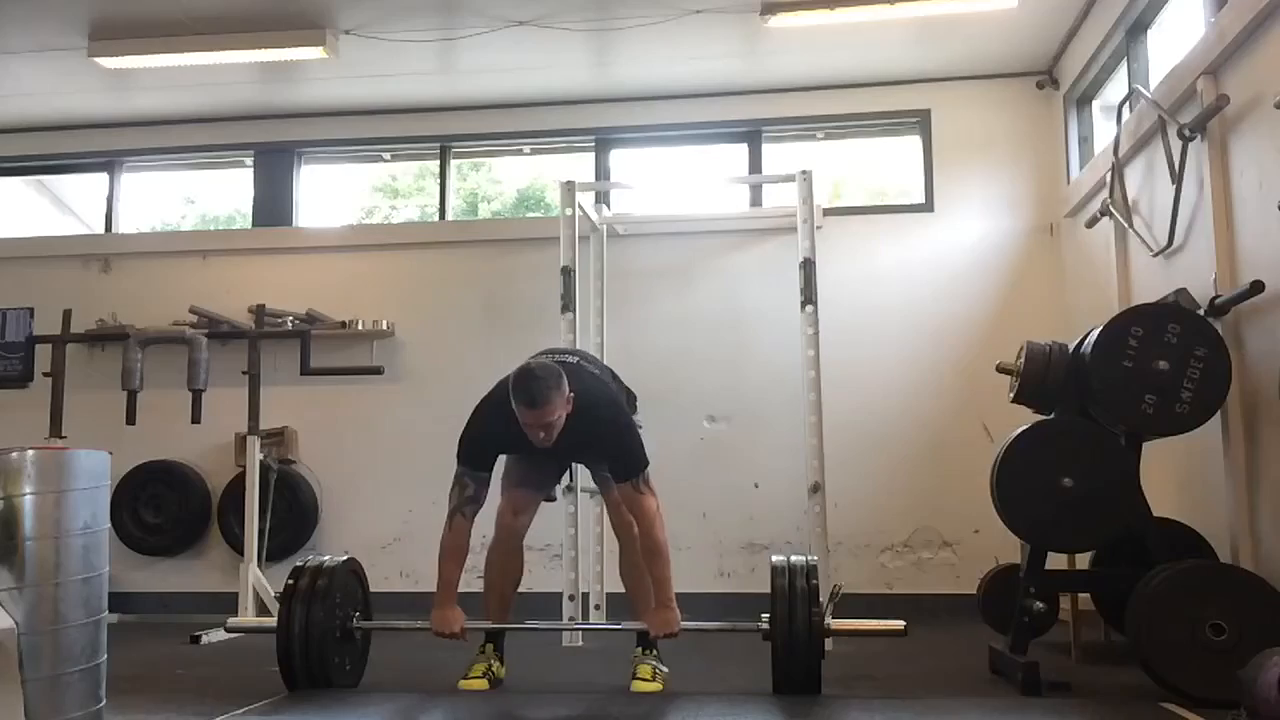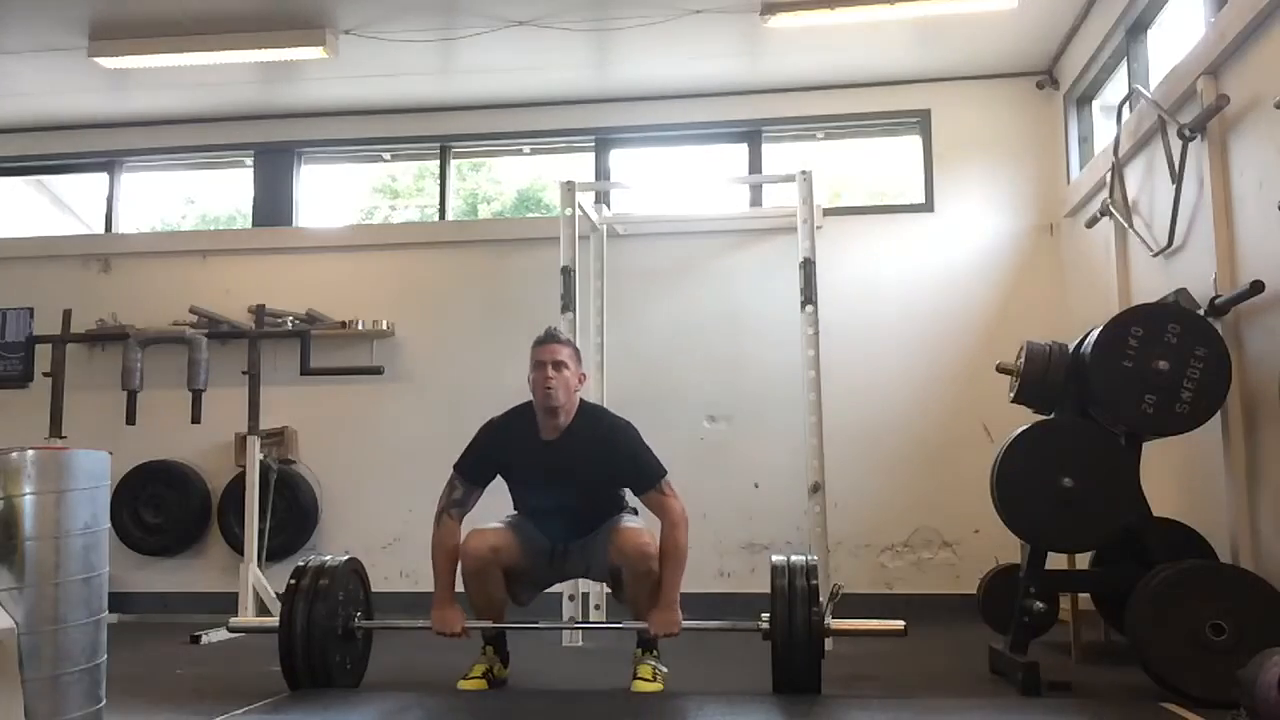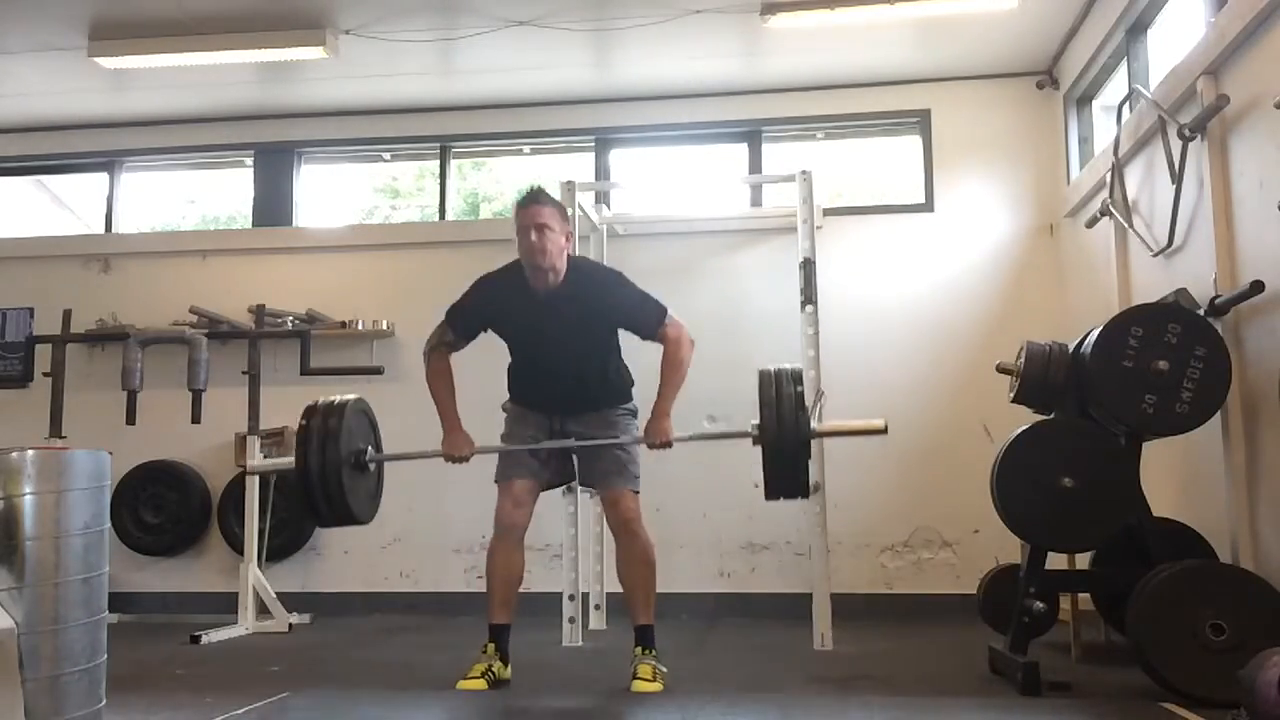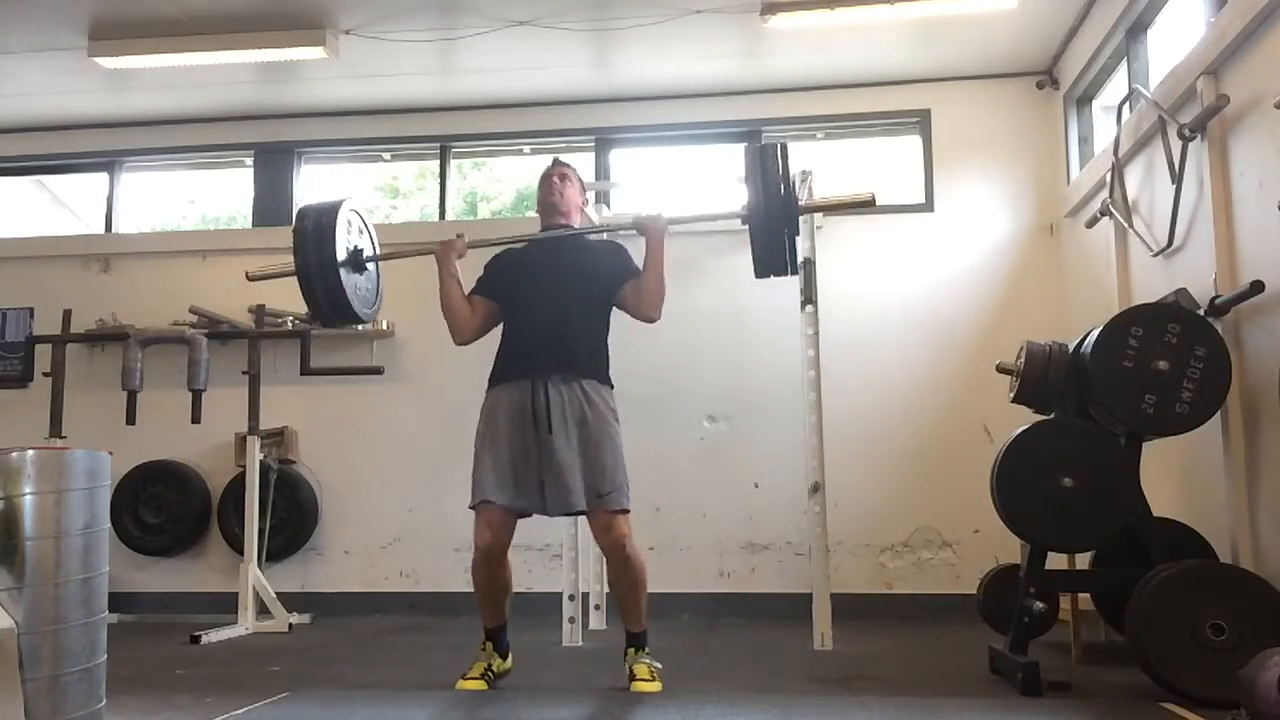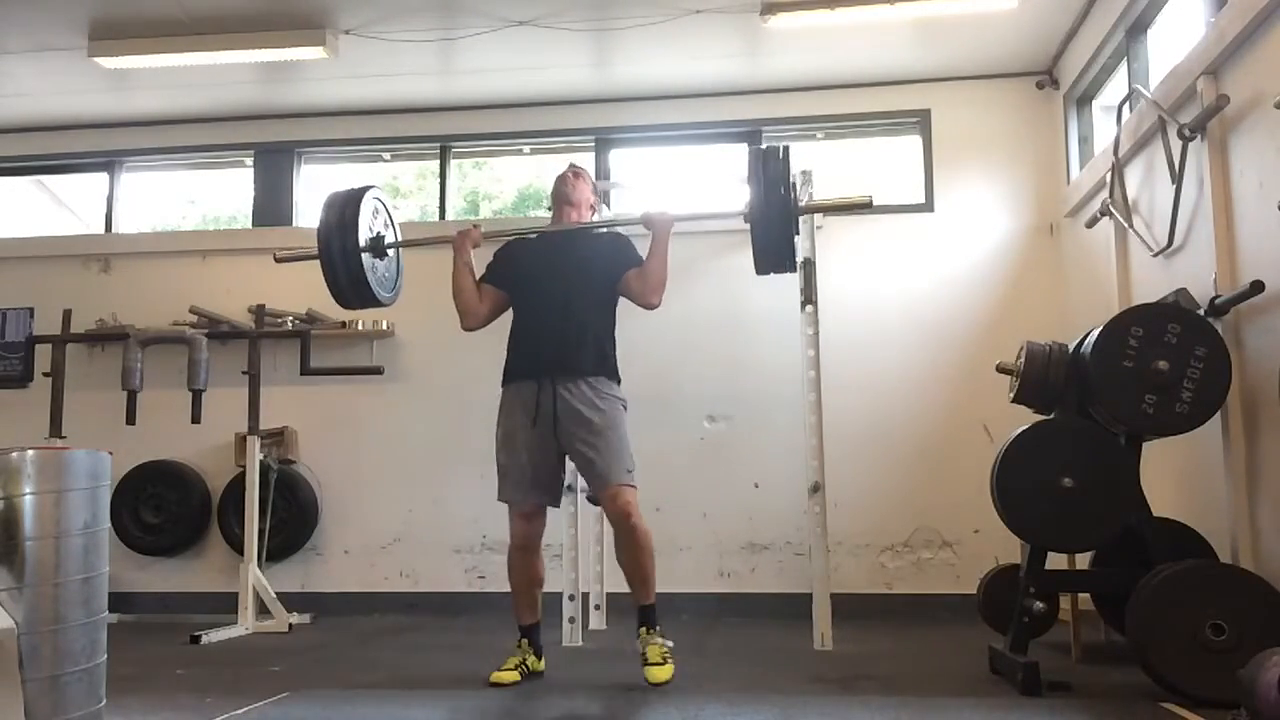
dt=1s
person 1, frame 1
left shoulder: (607, 411)
right shoulder: (490, 416)
left elbow: (646, 513)
right elbow: (462, 512)
left wrist: (665, 605)
right wrist: (445, 603)
left hip: (600, 436)
left knee: (628, 525)
right knee: (509, 526)
left ankle: (647, 651)
right ankle: (492, 649)
person 1, frame 2
left shoulder: (611, 432)
right shoulder: (501, 433)
left elbow: (673, 513)
right elbow: (449, 512)
left wrist: (668, 605)
right wrist: (444, 602)
left hip: (601, 534)
right hip: (536, 536)
left knee: (641, 547)
right knee: (474, 549)
left ankle: (647, 652)
right ankle: (494, 652)
person 1, frame 3
left shoulder: (603, 285)
right shoulder: (494, 291)
left elbow: (678, 338)
right elbow: (436, 350)
left wrist: (662, 414)
right wrist: (452, 428)
left hip: (603, 411)
right hip: (531, 412)
left knee: (626, 518)
right knee: (509, 520)
left ankle: (646, 651)
right ankle: (496, 652)
person 1, frame 4
left shoulder: (606, 255)
right shoulder: (506, 262)
left elbow: (649, 308)
right elbow: (464, 329)
left wrist: (655, 242)
right wrist: (447, 266)
left hip: (581, 394)
right hip: (510, 398)
left knee: (616, 536)
right knee: (489, 537)
left ankle: (639, 651)
right ankle: (495, 649)
person 1, frame 5
left shoulder: (610, 246)
right shoulder: (515, 253)
left elbow: (649, 295)
right elbow: (472, 315)
left wrist: (661, 234)
right wrist: (463, 253)
left hip: (591, 387)
right hip: (526, 393)
left knee: (624, 508)
right knee: (524, 528)
left ankle: (651, 633)
right ankle: (529, 647)
